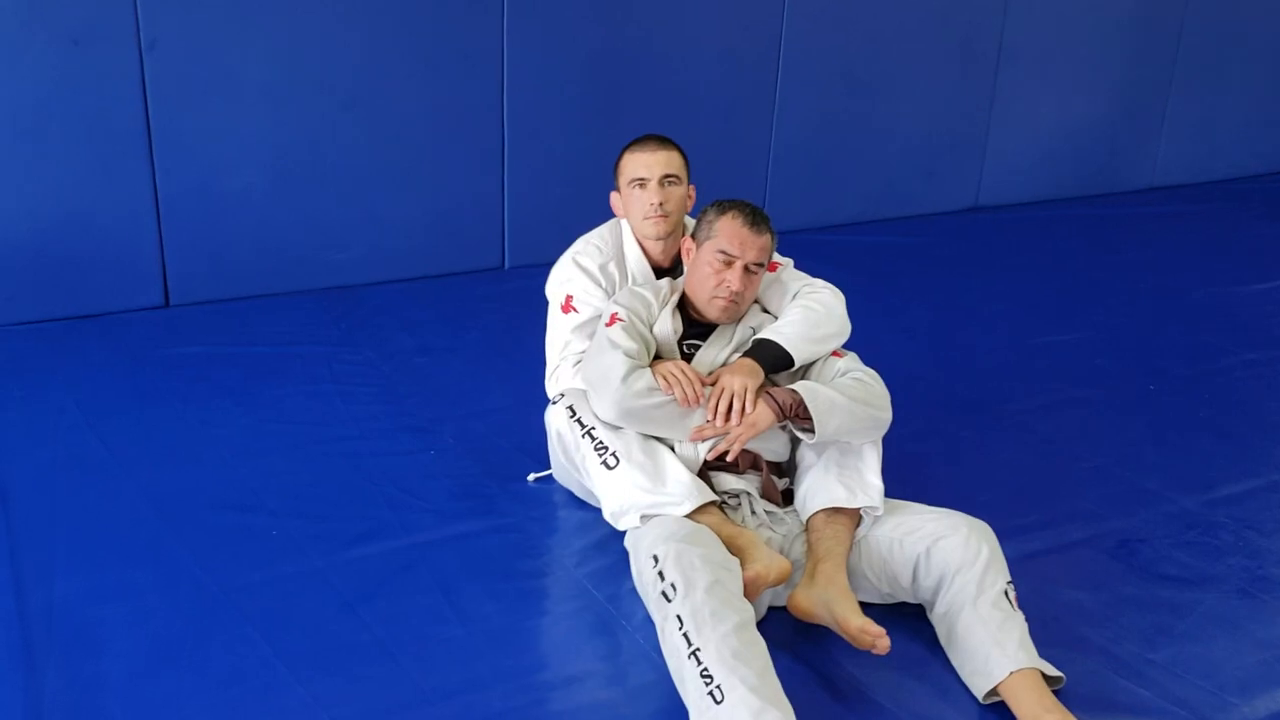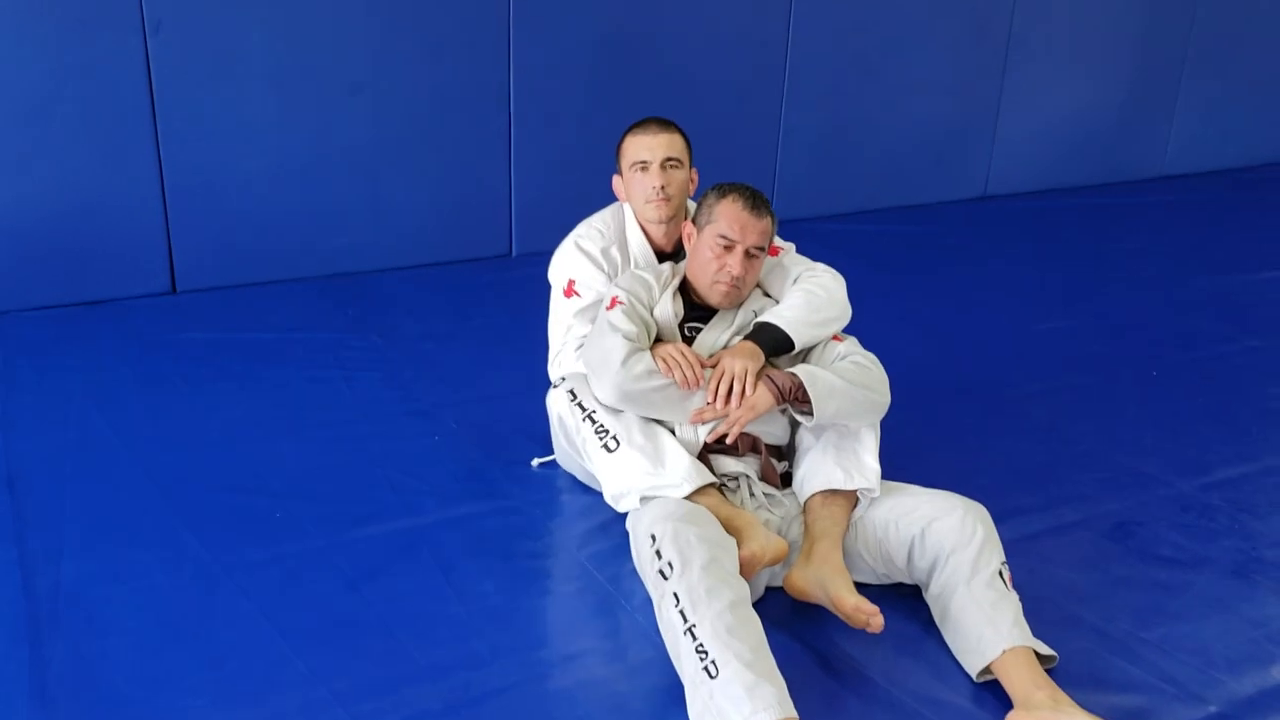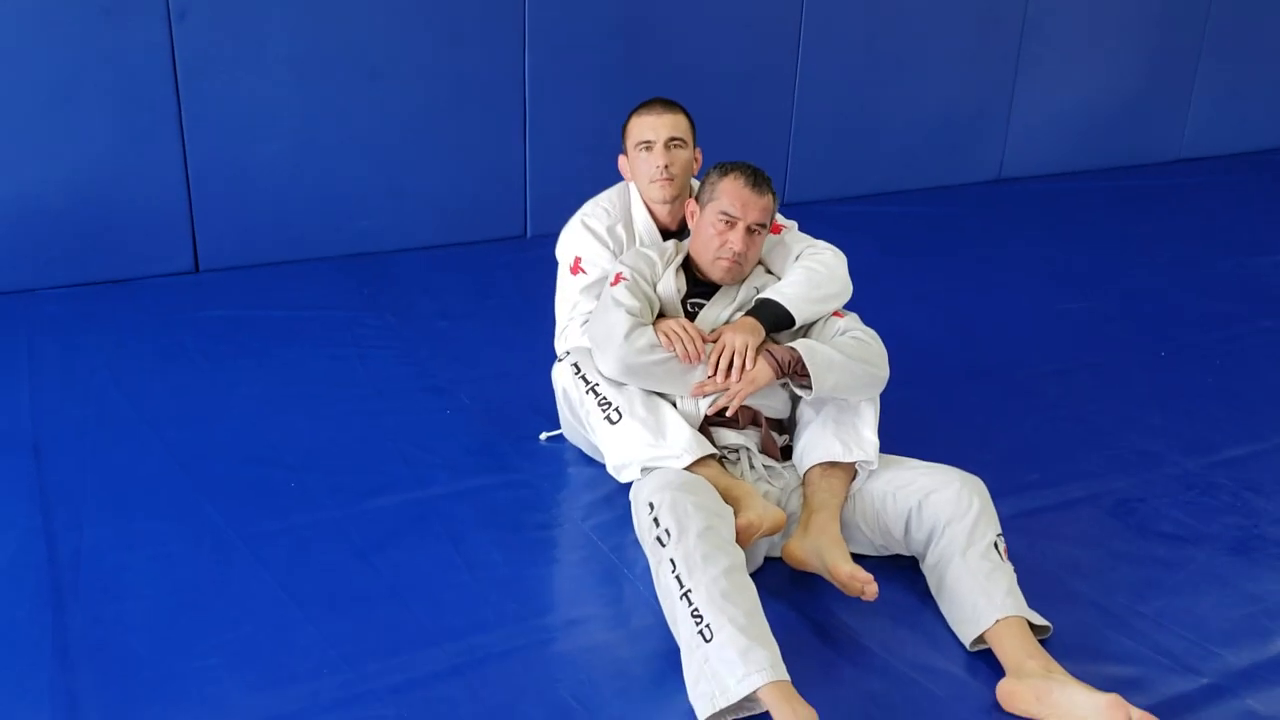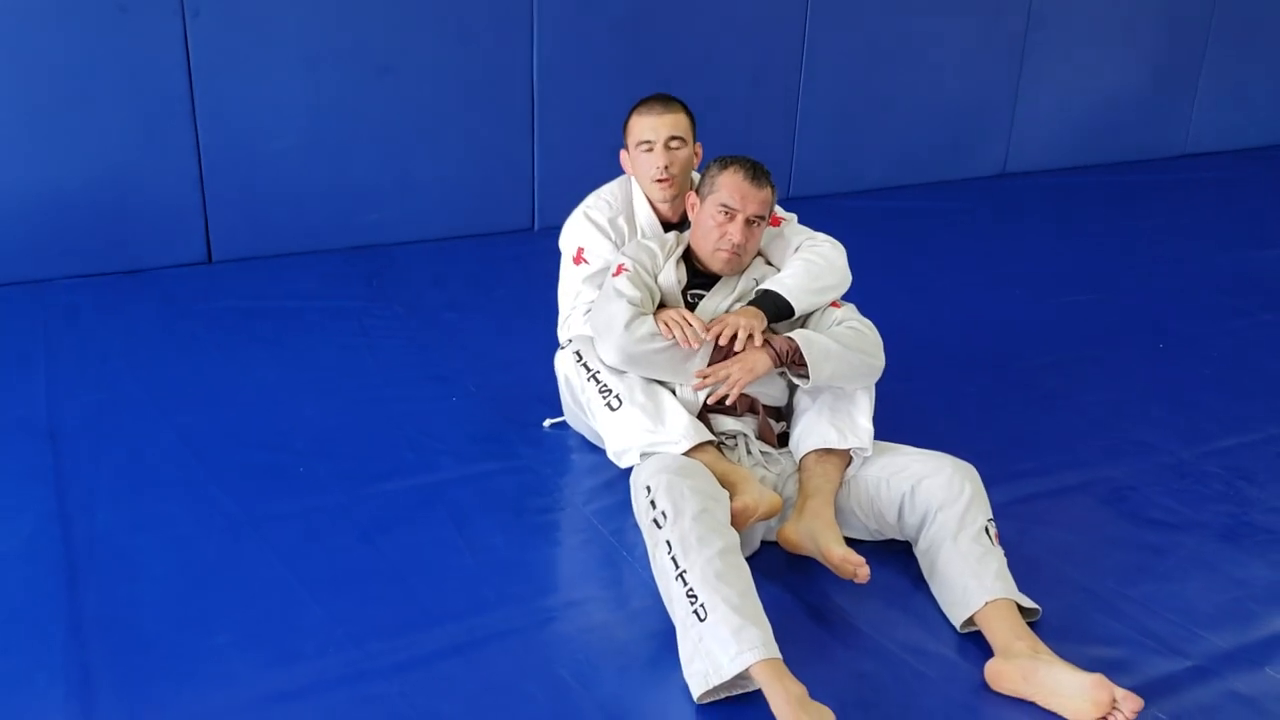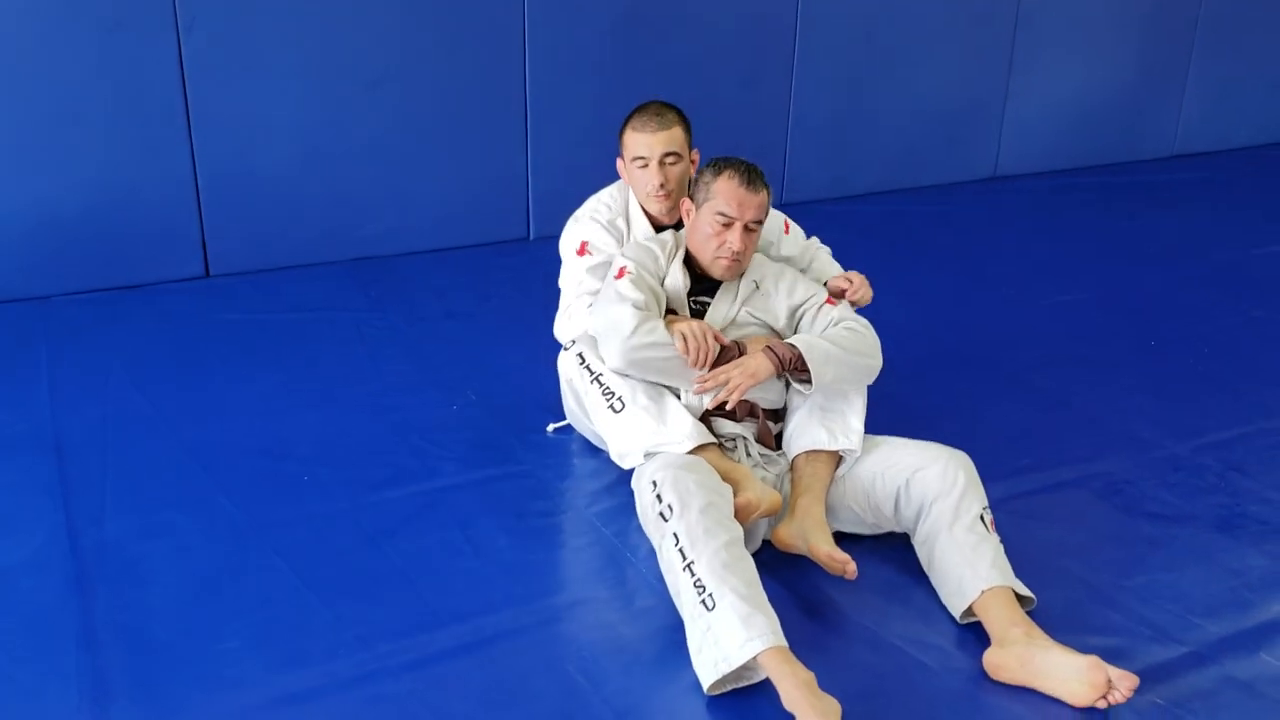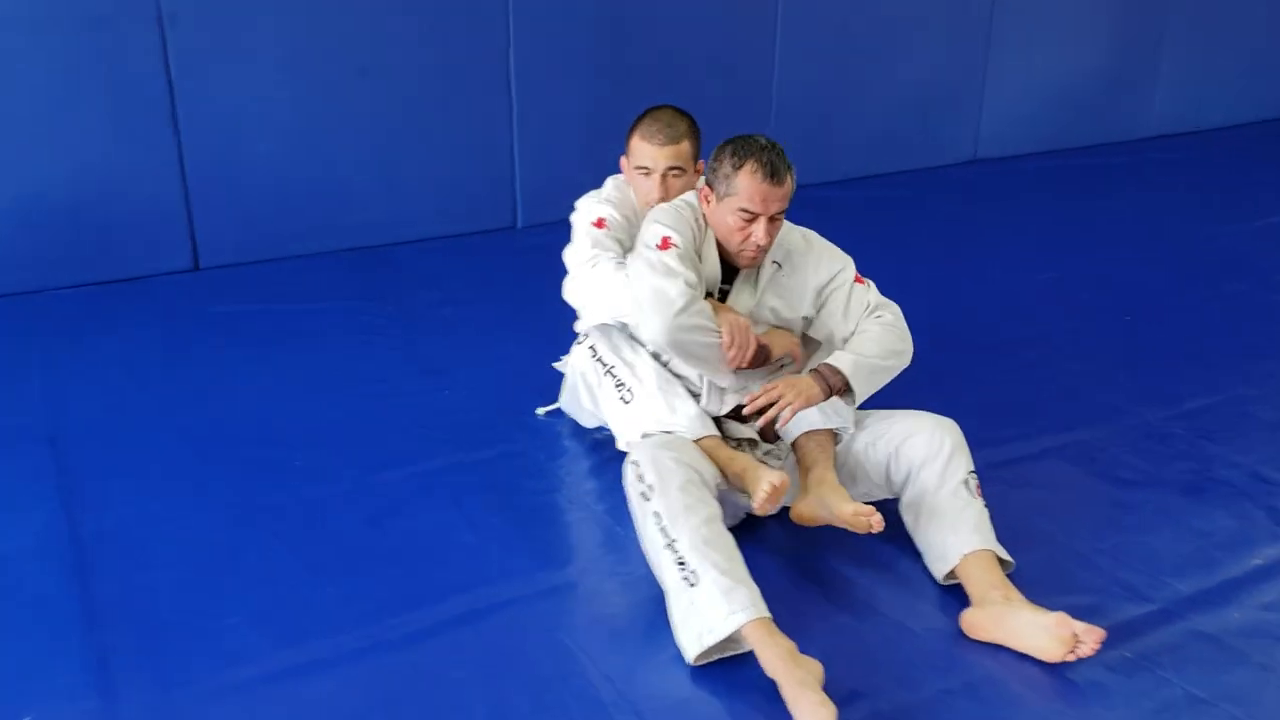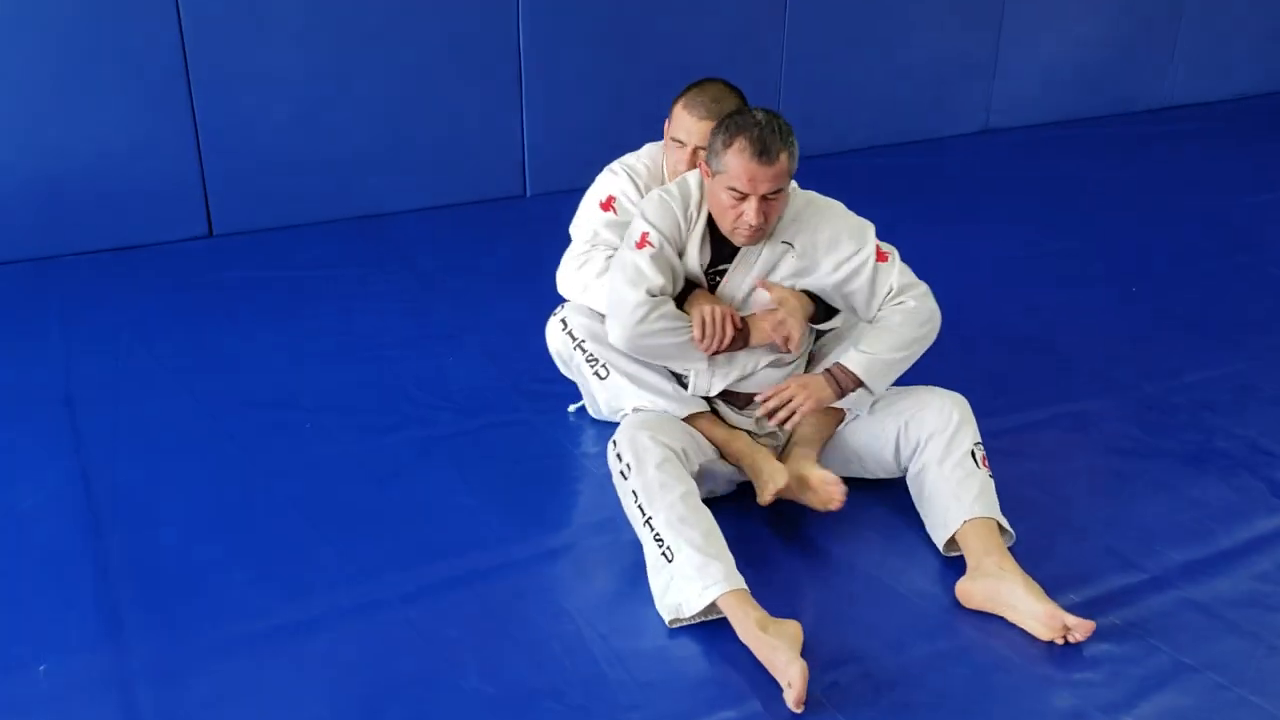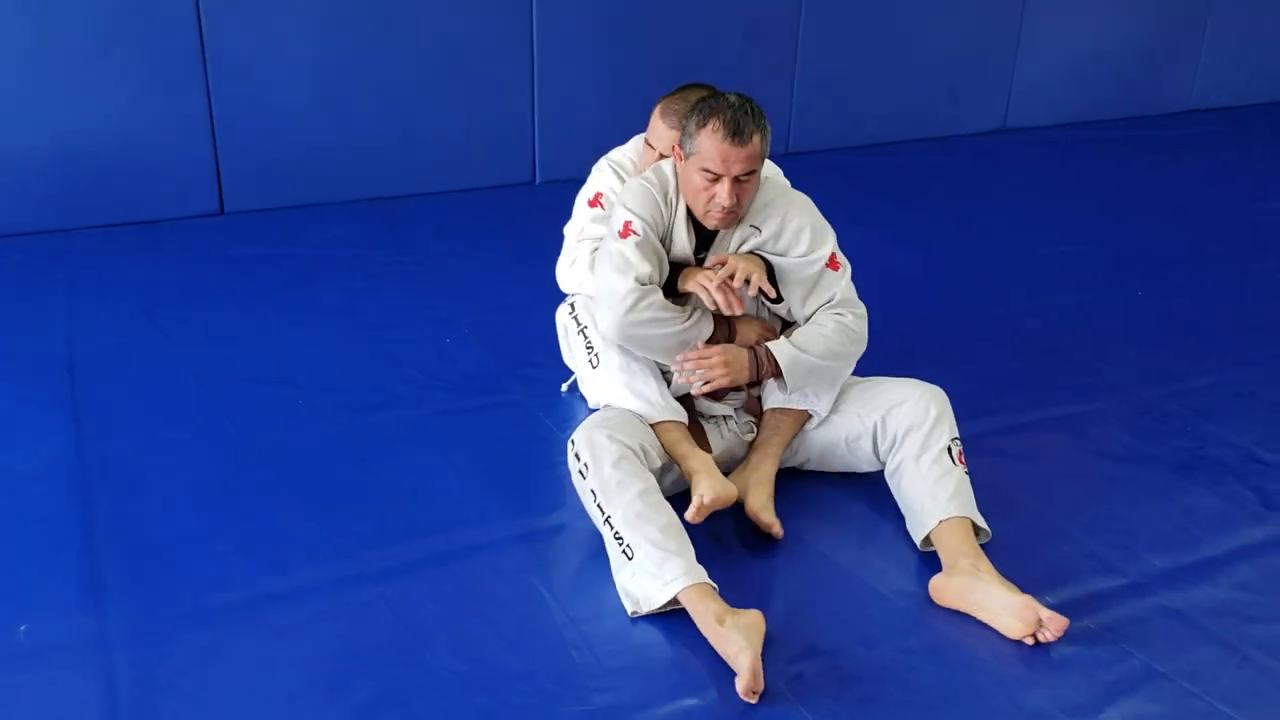
dt=0.4s
person 1, frame 1
left shoulder: (776, 333)
right shoulder: (638, 310)
left elbow: (871, 403)
right elbow: (614, 393)
left wrist: (780, 404)
left hip: (791, 517)
right hip: (688, 521)
left knee: (957, 539)
right knee: (677, 556)
person 1, frame 2
left shoulder: (777, 316)
right shoulder: (640, 293)
left elbow: (869, 385)
right elbow: (614, 377)
left wrist: (780, 387)
right wrist: (726, 404)
left hip: (792, 500)
right hip: (690, 502)
left knee: (952, 519)
right knee: (673, 537)
person 1, frame 3
left shoulder: (780, 292)
right shoulder: (644, 270)
left elbow: (869, 361)
right elbow: (618, 351)
left wrist: (779, 361)
right wrist: (731, 371)
left hip: (791, 472)
right hip: (697, 477)
left knee: (951, 493)
right knee: (670, 503)
left ankle: (1032, 673)
person 1, frame 4
left shoulder: (780, 283)
right shoulder: (646, 261)
left elbow: (865, 350)
right elbow: (619, 339)
left wrist: (777, 351)
right wrist: (725, 355)
left hip: (791, 459)
right hip: (695, 463)
left knee: (944, 480)
right knee: (666, 485)
left ankle: (1020, 653)
person 1, frame 5
left shoulder: (778, 282)
right shoulder: (644, 263)
left elbow: (861, 348)
right elbow: (623, 344)
left wrist: (774, 359)
right wrist: (729, 356)
left hip: (789, 457)
right hip: (696, 464)
left knee: (941, 470)
right knee: (667, 484)
left ankle: (1016, 640)
person 1, frame 6
left shoulder: (803, 250)
right shoulder: (672, 227)
left elbow: (886, 329)
right elbow: (665, 322)
left wrist: (824, 378)
left hip: (789, 439)
right hip: (700, 442)
left knee: (932, 437)
right knee: (654, 467)
left ankle: (994, 602)
right ankle: (778, 657)
person 1, frame 7
left shoulder: (821, 222)
right shoulder: (666, 212)
left elbow: (914, 311)
right elbow: (631, 324)
left wrist: (836, 377)
right wrist: (737, 334)
left hip: (803, 411)
left knee: (940, 411)
right knee: (638, 446)
left ankle: (993, 570)
right ankle: (752, 624)
person 1, frame 8
left shoulder: (790, 212)
right shoulder: (645, 202)
left elbow: (845, 325)
right elbow: (623, 316)
left wrist: (757, 360)
right wrist: (719, 330)
left hip: (779, 403)
left knee: (918, 404)
right knee: (597, 445)
left ankle: (966, 570)
right ankle: (713, 616)
person 2, frame 1
right shoulder: (587, 264)
left elbow: (825, 304)
right elbow: (565, 373)
left wrist: (756, 360)
right wrist: (643, 370)
left hip: (716, 431)
right hip: (624, 442)
right knee: (571, 411)
right ankle: (742, 543)
person 2, frame 2
right shoulder: (589, 250)
left elbow: (825, 290)
right elbow: (568, 356)
left wrist: (755, 344)
right wrist: (644, 353)
left hip: (718, 409)
right hip: (629, 416)
right knee: (570, 396)
right ankle: (740, 524)
person 2, frame 3
right shoulder: (597, 225)
left elbow: (827, 267)
right elbow: (576, 331)
left wrist: (757, 321)
right wrist: (647, 328)
left hip: (723, 388)
right hip: (634, 398)
right knee: (576, 365)
left ankle: (822, 527)
right ankle: (739, 497)
person 2, frame 4
right shoulder: (598, 218)
left elbow: (827, 259)
right elbow: (579, 320)
left wrist: (759, 308)
right wrist: (647, 318)
right hip: (638, 386)
right knee: (579, 355)
left ankle: (815, 511)
right ankle: (737, 480)
person 2, frame 5
right shoulder: (595, 223)
left elbow: (806, 260)
right elbow: (577, 318)
left wrist: (836, 284)
right wrist: (660, 324)
right hip: (640, 389)
right knee: (582, 354)
left ankle: (805, 511)
right ankle: (737, 480)
person 2, frame 6
right shoulder: (603, 211)
right elbow: (590, 286)
right wrist: (708, 311)
right hip: (630, 378)
right knee: (600, 341)
right ankle: (740, 468)
person 2, frame 7
right shoulder: (631, 179)
right elbow: (580, 268)
left wrist: (805, 300)
right wrist: (684, 297)
right knee: (571, 323)
left ankle: (802, 457)
right ankle: (740, 448)
person 2, frame 8
left shoulder: (764, 180)
right shoulder: (621, 170)
right elbow: (576, 265)
right wrist: (680, 280)
right knee: (582, 314)
right ankle: (697, 465)
